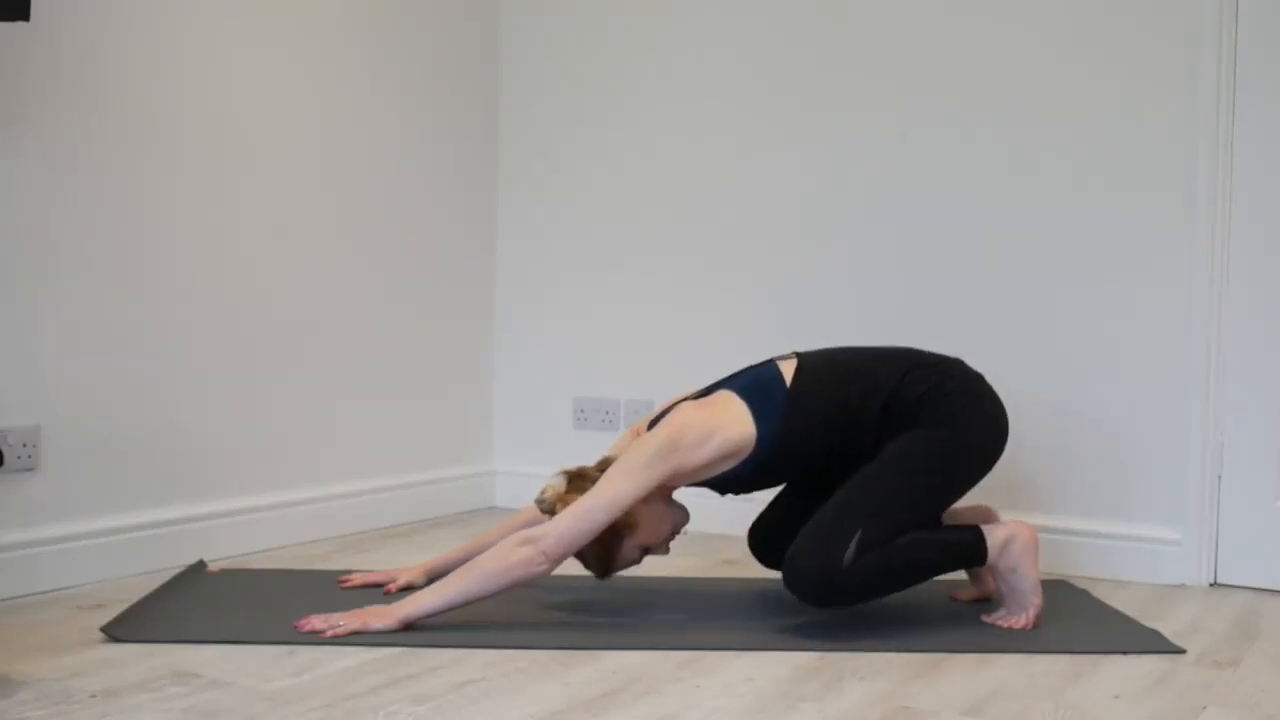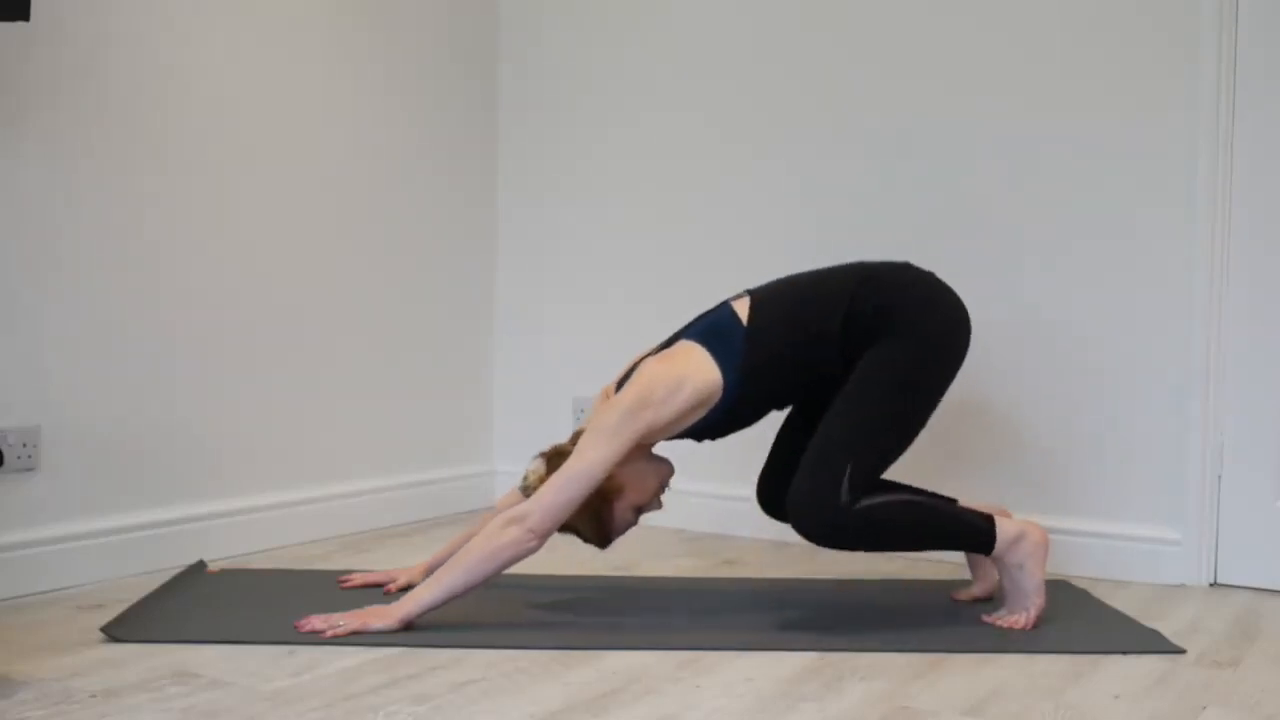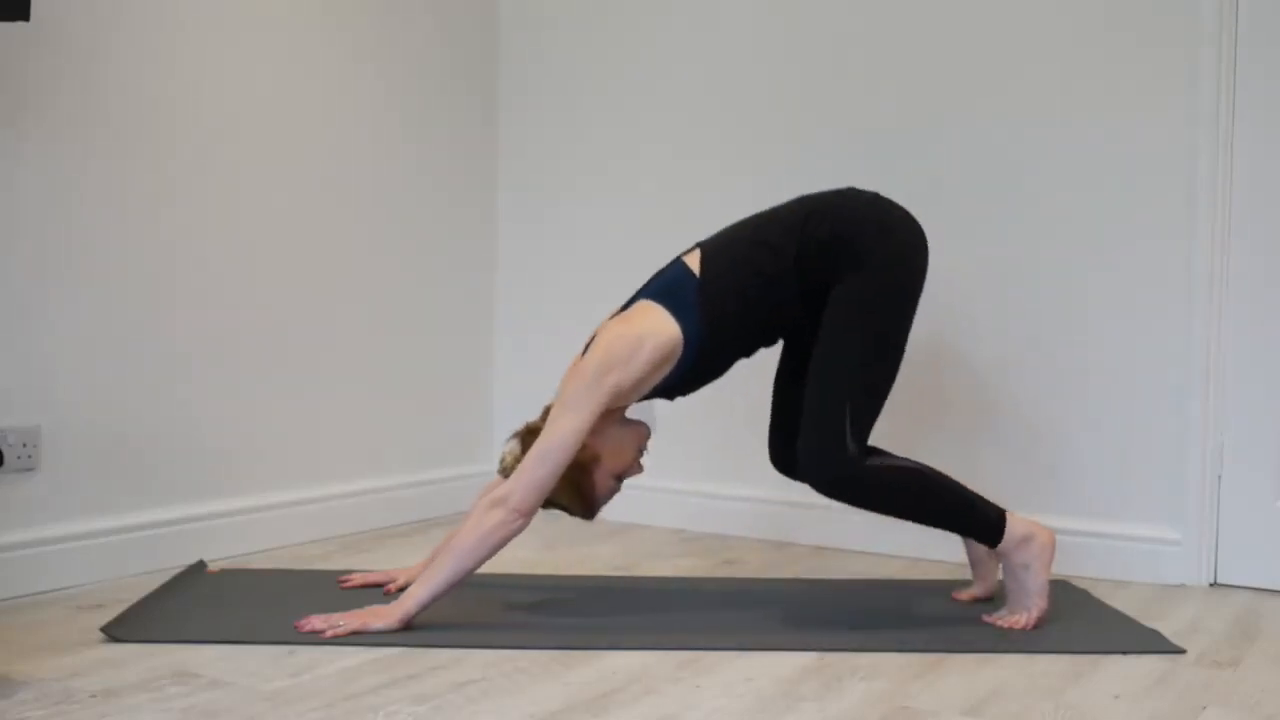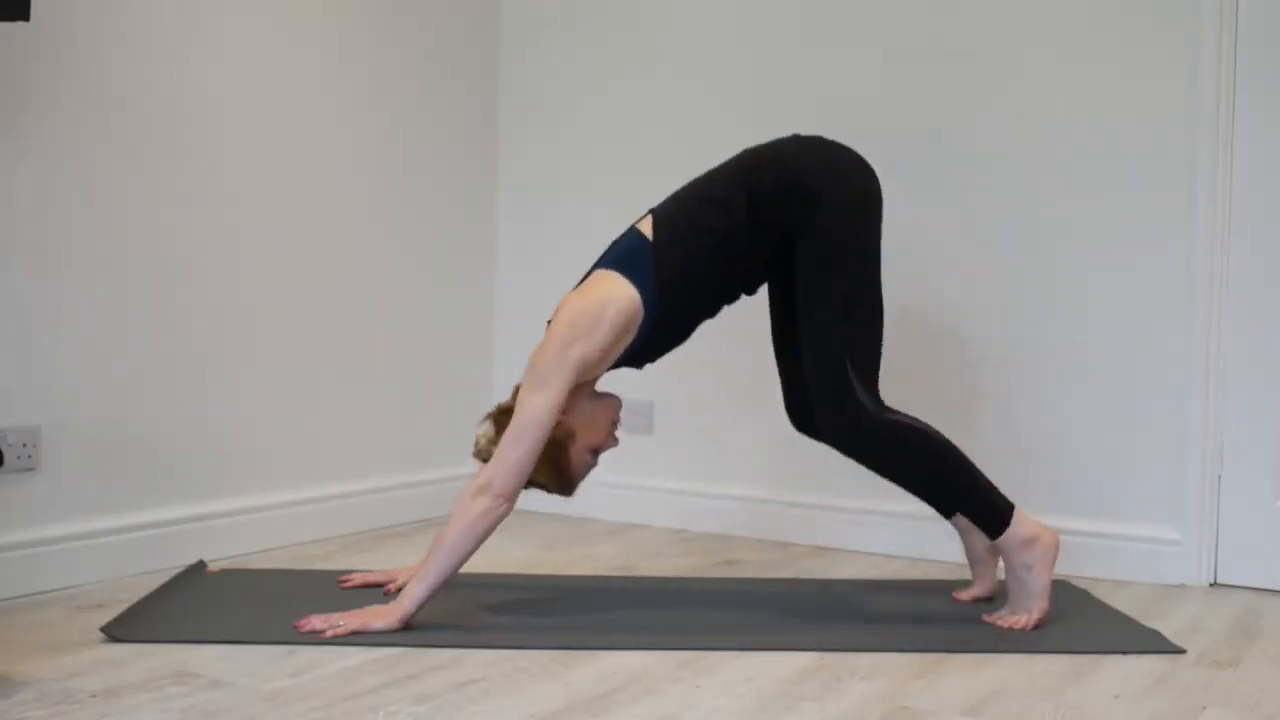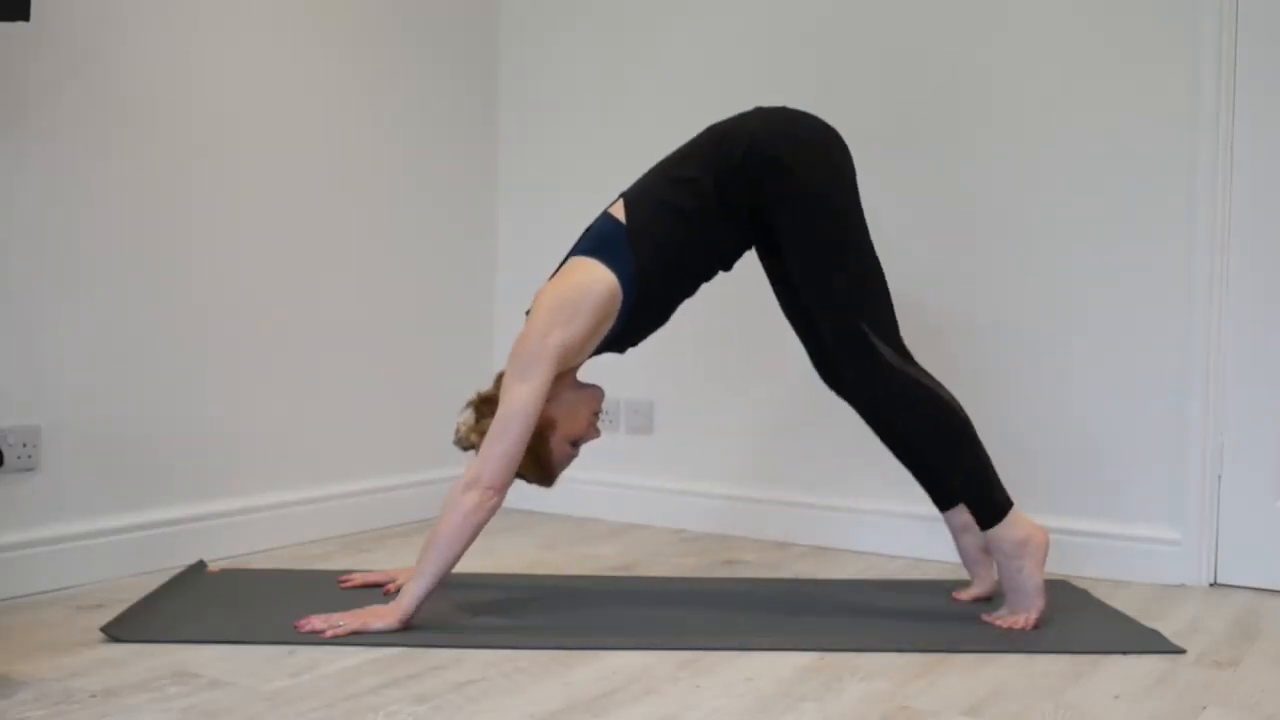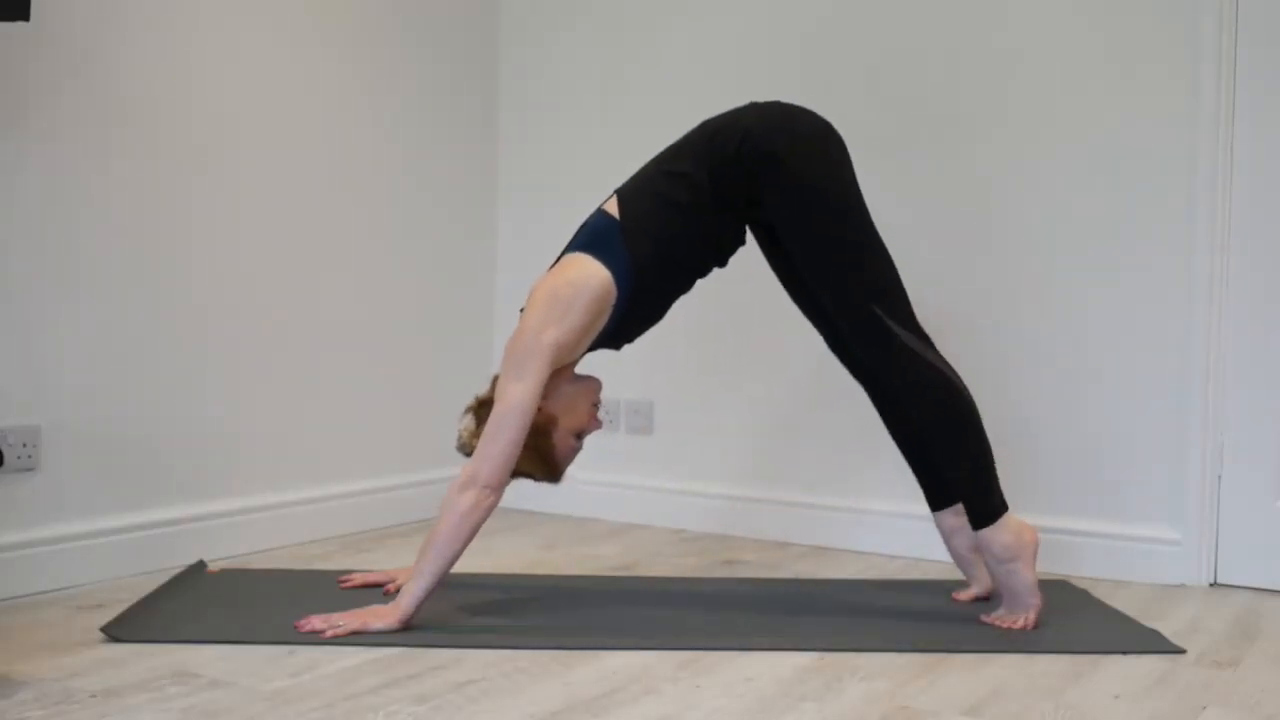
dt=0.5s
person 1, frame 1
left shoulder: (674, 449)
right shoulder: (655, 441)
left elbow: (540, 549)
right elbow: (544, 518)
left wrist: (402, 613)
right wrist: (425, 568)
left hip: (949, 412)
right hip: (900, 414)
left knee: (818, 573)
right knee: (775, 544)
left ankle: (995, 544)
right ankle: (957, 523)
person 1, frame 2
left shoulder: (643, 407)
right shoulder: (629, 403)
left elbow: (528, 525)
right elbow: (526, 501)
left wrist: (404, 610)
right wrist: (425, 568)
left hip: (910, 318)
right hip: (866, 328)
left knee: (821, 510)
right knee: (783, 496)
left ankle: (1008, 538)
right ankle: (978, 520)
person 1, frame 3
left shoulder: (606, 374)
right shoulder: (604, 371)
left elbow: (511, 505)
right elbow: (512, 487)
left wrist: (402, 609)
right wrist: (419, 570)
left hip: (863, 245)
right hip: (829, 260)
left knee: (831, 462)
right knee: (794, 455)
left ankle: (1014, 537)
right ankle: (981, 527)
person 1, frame 4
left shoulder: (568, 353)
right shoulder: (570, 352)
left elbow: (494, 491)
right elbow: (494, 480)
left wrist: (403, 606)
right wrist: (424, 570)
left hip: (813, 189)
right hip: (787, 209)
left knee: (845, 408)
right knee: (813, 410)
left ankle: (1017, 534)
right ankle: (977, 527)
person 1, frame 5
left shoulder: (549, 341)
right shoulder: (551, 343)
left elbow: (483, 484)
right elbow: (484, 480)
left wrist: (401, 608)
right wrist: (419, 571)
left hip: (780, 160)
right hip: (759, 178)
left knee: (865, 360)
right knee: (844, 367)
left ankle: (1007, 530)
right ankle: (972, 525)
person 1, frame 6
left shoulder: (545, 337)
right shoulder: (546, 341)
left elbow: (481, 482)
right elbow: (483, 477)
left wrist: (401, 607)
right wrist: (418, 569)
left hip: (773, 154)
right hip: (754, 173)
left knee: (883, 344)
right knee: (867, 351)
left ankle: (999, 532)
right ankle: (967, 531)
